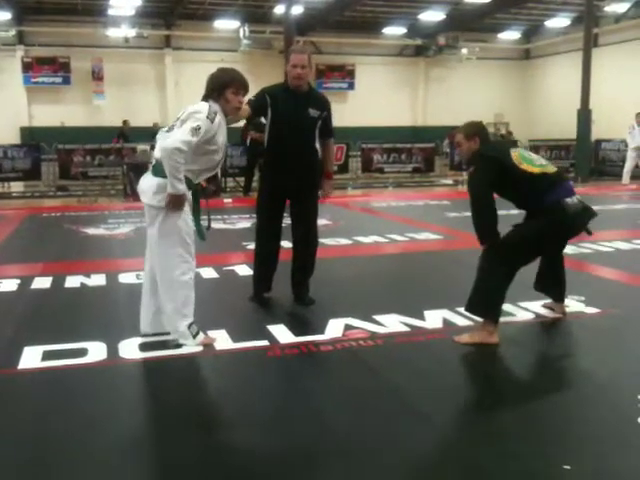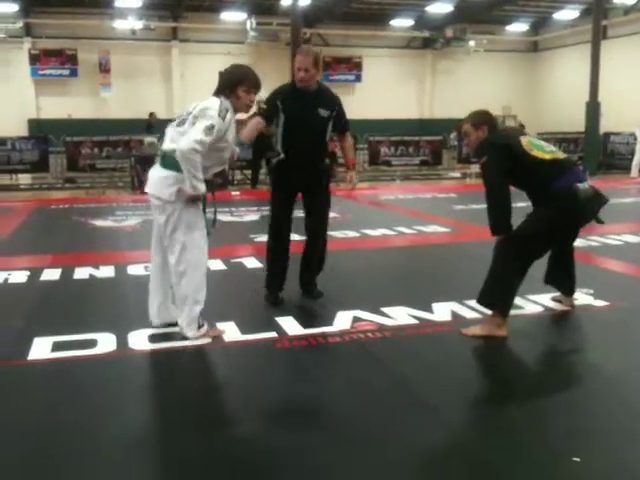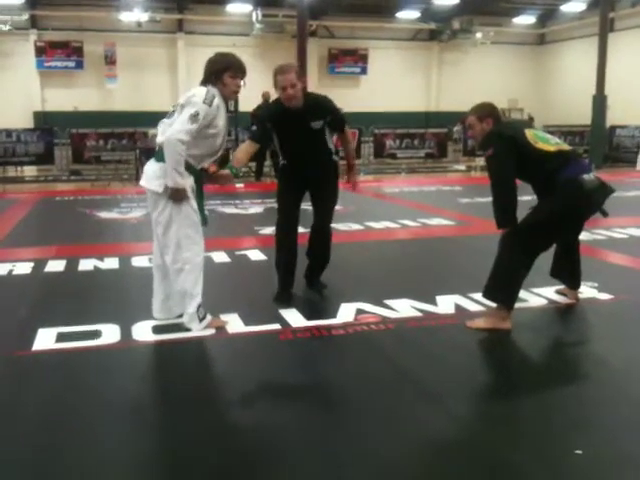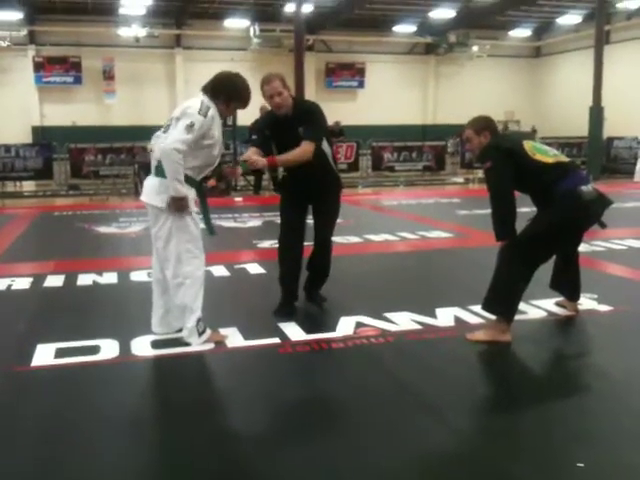
dt=0.5s
person 1, frame 1
left shoulder: (208, 114)
right shoulder: (208, 115)
left elbow: (165, 136)
right elbow: (171, 147)
right wrist: (176, 189)
left hip: (161, 186)
right hip: (166, 191)
left knee: (162, 260)
right knee: (178, 262)
left ankle: (156, 322)
right ankle: (184, 331)
person 1, frame 2
left shoulder: (213, 108)
right shoulder: (220, 113)
left elbow: (174, 130)
right elbow: (188, 148)
right wrist: (197, 188)
left hip: (165, 178)
right hip: (175, 183)
left knee: (168, 251)
right knee: (191, 253)
left ankle: (164, 313)
right ankle: (193, 324)
person 1, frame 3
left shoulder: (211, 101)
right shoulder: (206, 99)
left elbow: (170, 131)
right elbow: (174, 139)
right wrist: (177, 183)
left hip: (164, 175)
right hip: (170, 179)
left knee: (168, 245)
right knee: (187, 246)
left ankle: (167, 307)
right ankle: (194, 315)
person 1, frame 4
left shoulder: (199, 110)
right shoulder: (203, 111)
left elbow: (160, 140)
right elbow: (170, 147)
right wrist: (177, 191)
left hip: (161, 188)
right hip: (171, 193)
left knee: (167, 259)
right knee: (188, 260)
left ankle: (166, 321)
right ankle: (194, 329)
person 2, frame 1
left shoulder: (320, 102)
right shoulder: (271, 94)
left elbow: (327, 142)
right elbow: (245, 109)
left wrist: (327, 176)
left hip: (306, 179)
right hip: (273, 176)
left knee: (306, 236)
right knee: (267, 233)
left ankle: (301, 289)
right ankle: (261, 289)
person 2, frame 2
left shoulder: (330, 99)
right shoulder: (282, 94)
left elbow: (343, 135)
right elbow: (259, 121)
left wrist: (350, 168)
right wrist: (239, 143)
left hip: (316, 172)
right hip: (285, 170)
left knee: (317, 229)
right knee: (279, 227)
left ankle: (308, 282)
right ankle: (273, 286)
person 2, frame 3
left shoulder: (322, 105)
right shoulder: (271, 113)
left elbow: (343, 133)
right elbow: (250, 144)
left wrist: (351, 167)
right wrist: (232, 169)
left hip: (324, 171)
right hip: (292, 172)
left knee: (322, 225)
right knee: (286, 226)
left ankle: (313, 275)
right ankle: (285, 285)
person 2, frame 4
left shoulder: (310, 111)
right shoulder: (266, 122)
left elbow: (306, 152)
right elbow: (255, 150)
left wrist: (269, 162)
right wrist: (243, 163)
left hip: (326, 183)
right hip: (294, 184)
left knee: (323, 239)
right knee: (290, 240)
left ankle: (313, 288)
right ankle: (288, 298)
person 3, frame 1
left shoulder: (482, 159)
right shoulder: (506, 152)
left elbow: (482, 204)
left wrist: (488, 240)
left hip: (555, 214)
right hip: (574, 209)
left knee: (497, 256)
right knee: (549, 247)
left ankle: (488, 329)
right ankle: (558, 302)
person 3, frame 2
left shoulder: (491, 147)
right shoulder: (514, 140)
left elbow: (497, 195)
left wrist: (501, 232)
left hip: (564, 200)
right hip: (584, 195)
left knee: (512, 248)
right knee: (560, 240)
left ankle: (496, 323)
right ankle: (567, 295)
person 3, frame 3
left shoulder: (496, 140)
right shoulder: (518, 133)
left elbow: (503, 187)
left wrist: (507, 225)
left hip: (570, 191)
right hip: (589, 186)
left knee: (517, 241)
right knee: (565, 232)
left ankle: (501, 315)
right ankle: (571, 288)
person 3, frame 4
left shoulder: (494, 152)
right shoulder: (516, 145)
left elbow: (502, 200)
left wrist: (506, 237)
left hip: (568, 203)
right hip: (588, 198)
left knee: (517, 253)
right knee: (565, 245)
left ankle: (501, 327)
right ankle: (571, 299)
